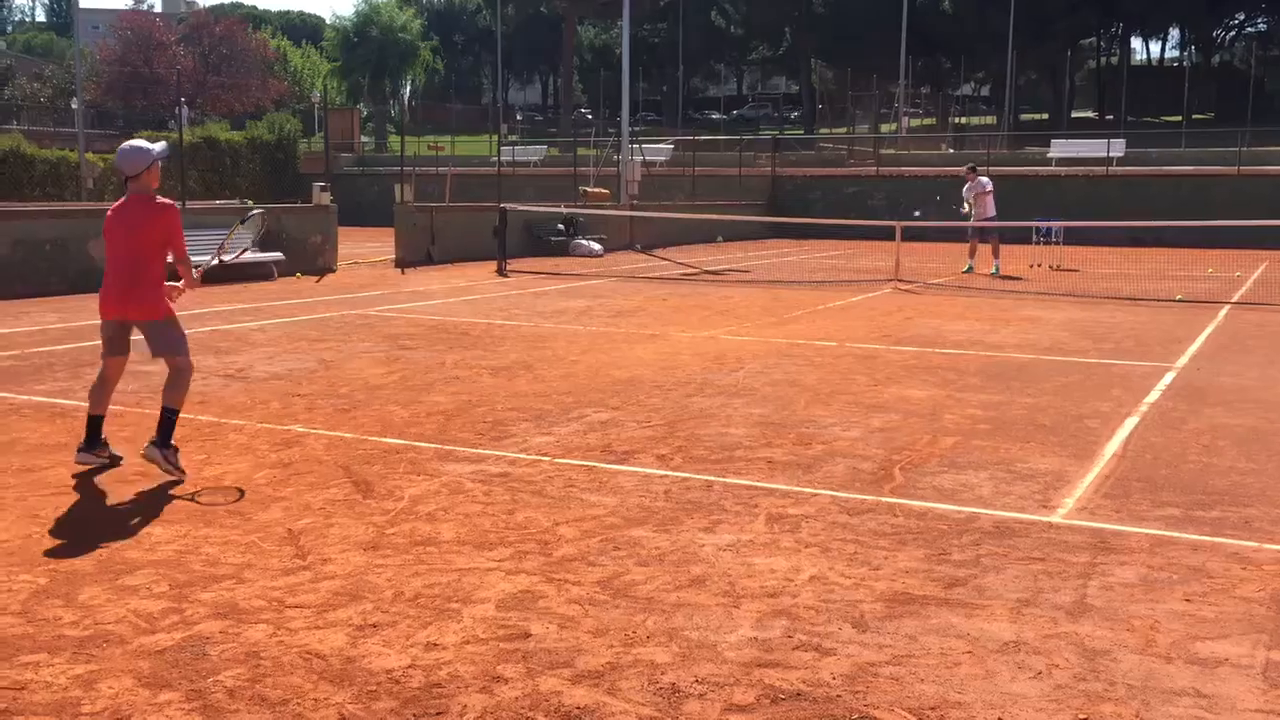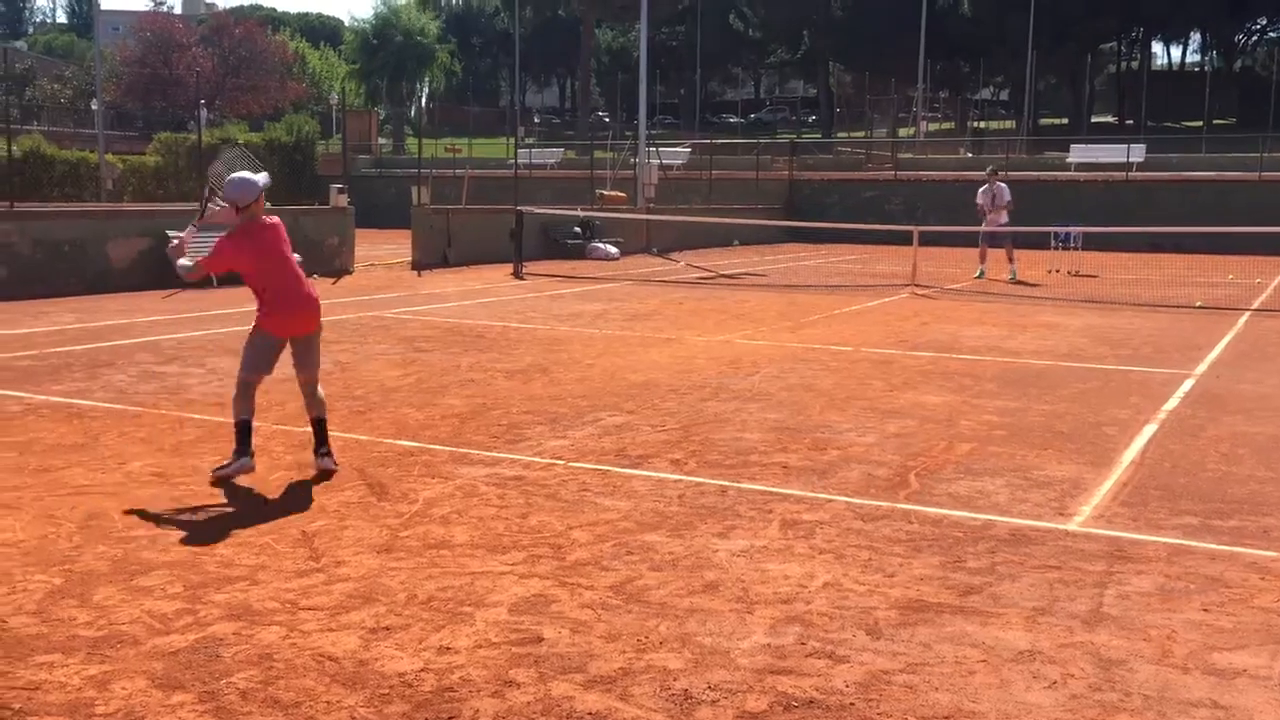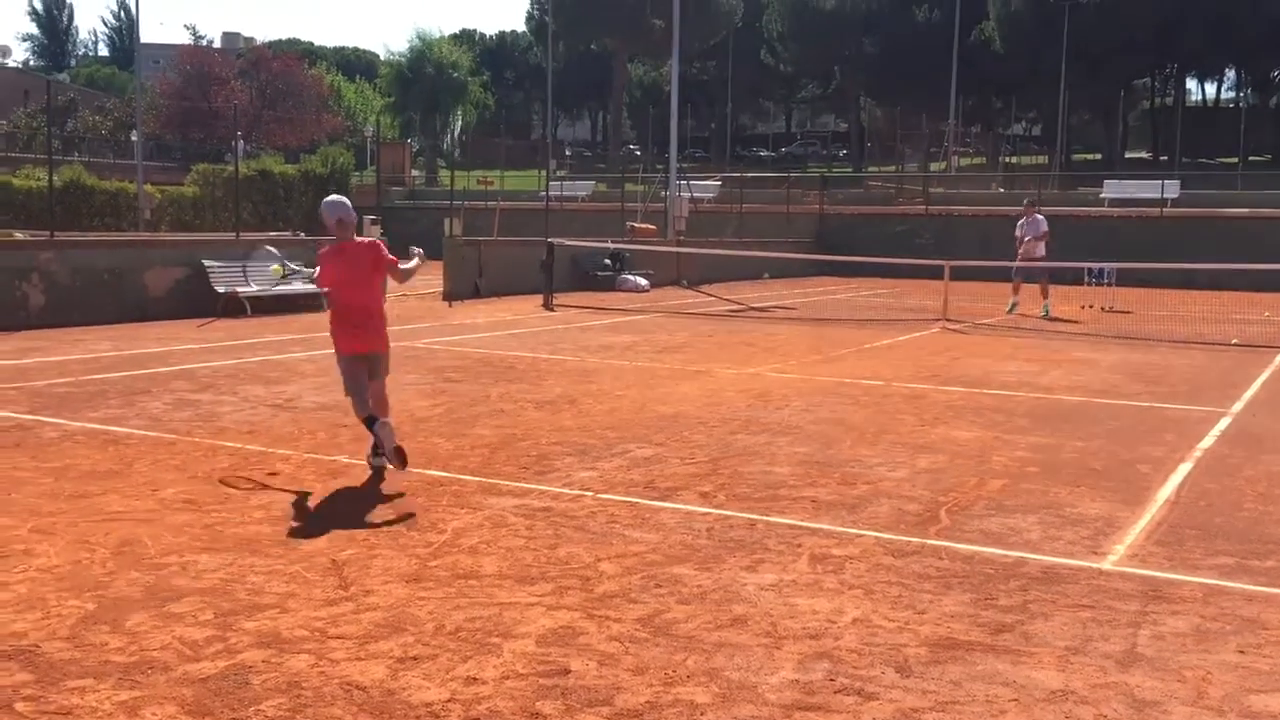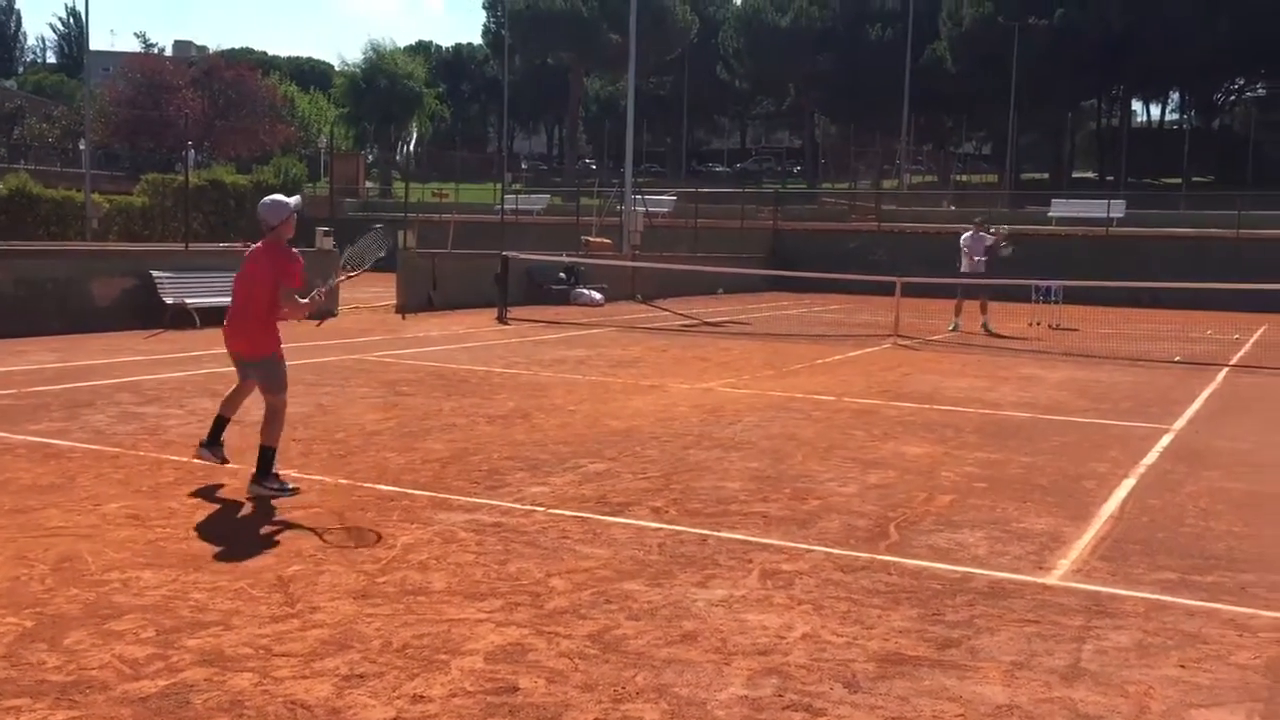
dt=0.7s
person 1, frame 1
left shoulder: (113, 213)
right shoulder: (166, 210)
left elbow: (124, 263)
right elbow: (181, 259)
right wrist: (189, 280)
left hip: (112, 300)
right hip: (146, 301)
left knee: (110, 370)
right knee: (181, 367)
left ankle: (92, 445)
right ankle: (162, 442)
person 1, frame 2
left shoulder: (230, 243)
right shoulder: (275, 226)
left elbow: (192, 273)
left wrist: (177, 256)
right wrist: (231, 219)
left hip: (274, 318)
right hip: (307, 310)
left knee: (246, 385)
right knee: (309, 383)
left ankle: (243, 452)
right ankle: (322, 449)
person 1, frame 3
left shoulder: (325, 257)
right shoulder: (371, 247)
right elbow: (401, 275)
right wrist: (417, 260)
left hip: (345, 338)
right hip: (374, 334)
left knee: (359, 397)
right knee: (377, 388)
left ankle: (382, 434)
right ankle: (381, 449)
person 1, frame 4
left shoulder: (254, 252)
right shoulder: (288, 257)
right elbow: (285, 302)
left wrist: (287, 311)
right wrist: (307, 305)
left hip: (235, 332)
right hip: (260, 339)
left knee: (245, 384)
right knee: (276, 405)
left ankle: (211, 442)
right ankle: (263, 476)
